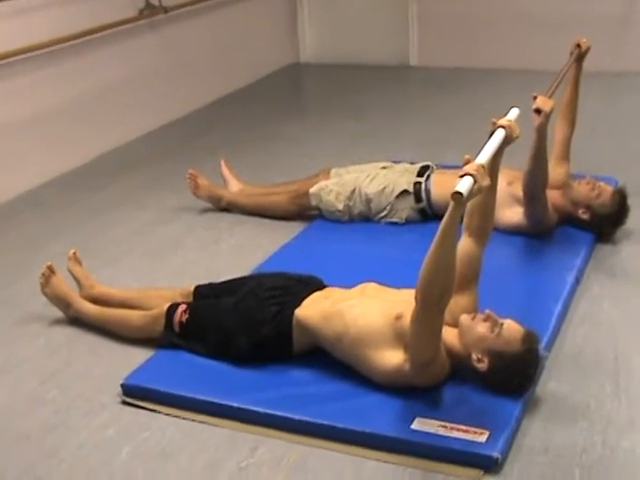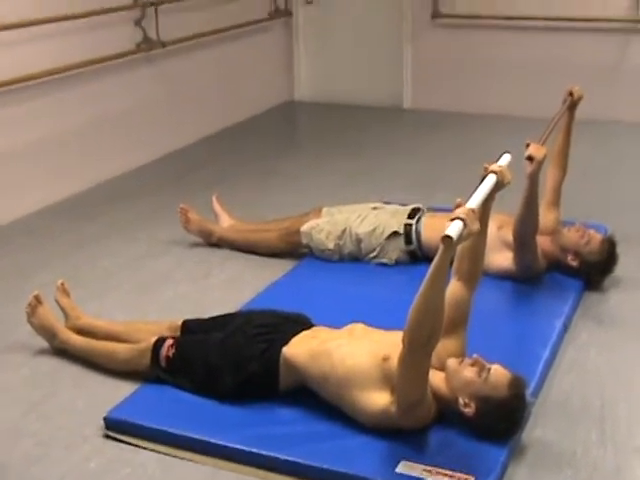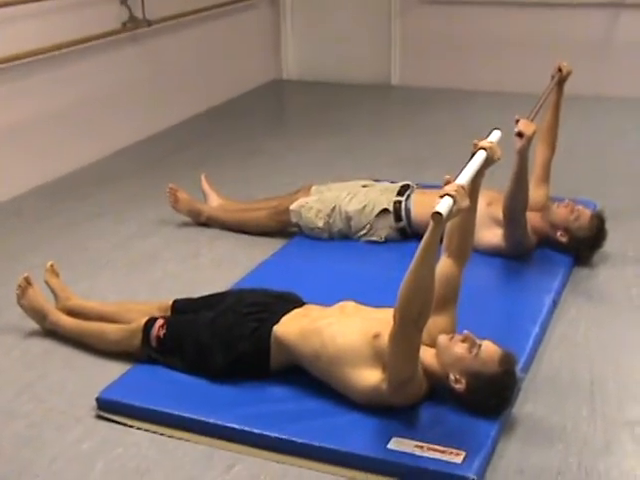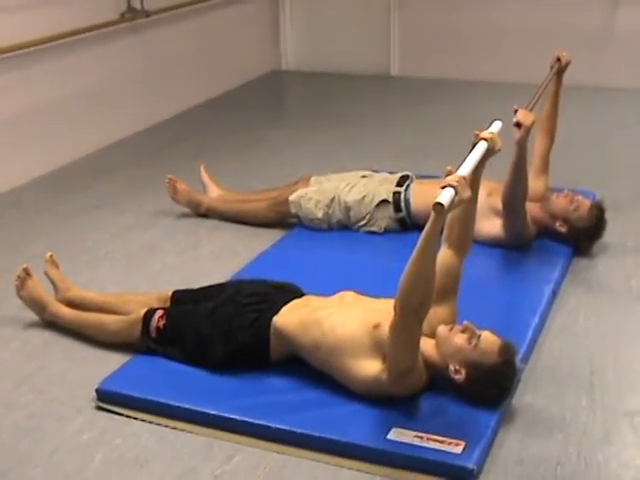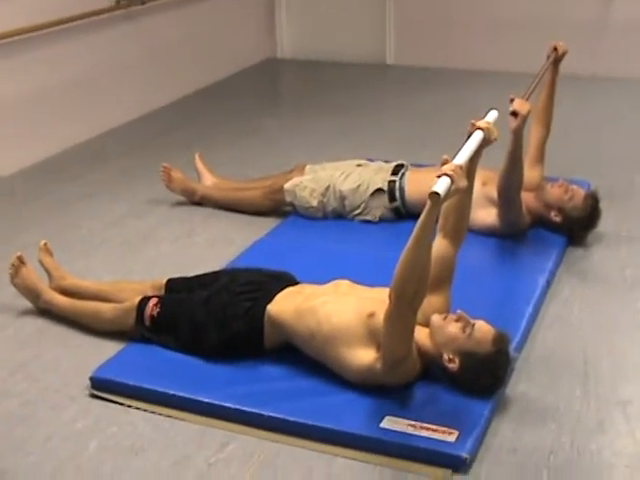
dt=0.4s
person 1, frame 1
left shoulder: (428, 366)
right shoulder: (460, 317)
left elbow: (428, 301)
right elbow: (476, 240)
left wrist: (458, 206)
right wrist: (496, 157)
left hip: (282, 325)
right hip: (311, 290)
left knee: (166, 320)
right knee: (190, 295)
left ankle: (79, 306)
right ankle: (95, 291)
person 1, frame 2
left shoulder: (414, 409)
right shoulder: (447, 360)
left elbow: (415, 345)
right elbow: (464, 286)
left wrist: (447, 250)
right wrist: (485, 204)
left hip: (269, 364)
right hip: (296, 328)
left knee: (152, 354)
right knee: (175, 330)
left ankle: (65, 337)
right ankle: (82, 322)
person 1, frame 3
left shoulder: (405, 386)
right shoulder: (438, 337)
left elbow: (405, 321)
right elbow: (454, 261)
left wrist: (437, 226)
right wrist: (475, 181)
left hip: (258, 343)
right hip: (287, 306)
left knee: (141, 334)
right knee: (165, 310)
left ankle: (54, 318)
right ankle: (71, 303)
person 1, frame 4
left shoulder: (405, 377)
right shoulder: (438, 328)
left elbow: (407, 311)
right elbow: (455, 253)
left wrist: (439, 217)
right wrist: (475, 169)
left hip: (259, 334)
right hip: (287, 297)
left knee: (143, 325)
right knee: (166, 300)
left ankle: (54, 310)
right ankle: (71, 294)
person 1, frame 5
left shoulder: (399, 365)
right shoulder: (432, 316)
left elbow: (403, 300)
right elbow: (450, 243)
left wrist: (435, 207)
right wrist: (471, 161)
left hip: (252, 321)
right hip: (280, 284)
left knee: (136, 313)
right knee: (160, 288)
left ankle: (48, 297)
right ankle: (65, 281)
person 2, frame 1
left shoulder: (541, 218)
right shoulder: (560, 183)
left elbow: (530, 193)
right elbow: (567, 128)
left wrist: (538, 130)
right wrist: (578, 66)
left hip: (411, 196)
right hip: (420, 173)
left knee: (309, 199)
right knee: (324, 178)
left ankle: (226, 198)
right ankle: (241, 190)
person 2, frame 2
left shoulder: (529, 263)
right shoulder: (549, 228)
left elbow: (521, 238)
right elbow: (558, 177)
left wrist: (530, 177)
right wrist: (570, 114)
left hip: (401, 238)
right hip: (411, 215)
left knee: (300, 236)
right knee: (314, 217)
left ankle: (218, 233)
right ankle: (231, 226)
person 2, frame 3
left shoulder: (519, 240)
right shoulder: (539, 205)
left elbow: (511, 213)
right elbow: (547, 153)
left wrist: (519, 153)
right wrist: (559, 89)
left hip: (390, 215)
right hip: (400, 192)
left knee: (288, 215)
right knee: (304, 195)
left ankle: (206, 213)
right ankle: (218, 206)
person 2, frame 4
left shoulder: (519, 230)
right shoulder: (538, 196)
left elbow: (511, 203)
right elbow: (546, 144)
left wrist: (518, 144)
right wrist: (558, 80)
left hip: (391, 206)
right hip: (398, 183)
left knee: (287, 206)
right knee: (303, 185)
left ankle: (206, 204)
right ankle: (221, 196)
person 2, frame 5
left shoulder: (514, 219)
right shoulder: (534, 185)
left elbow: (506, 192)
right elbow: (542, 132)
left wrist: (514, 133)
right wrist: (555, 69)
left hip: (385, 194)
right hip: (393, 172)
left knee: (282, 194)
right knee: (298, 174)
left ankle: (201, 192)
right ankle: (214, 184)
